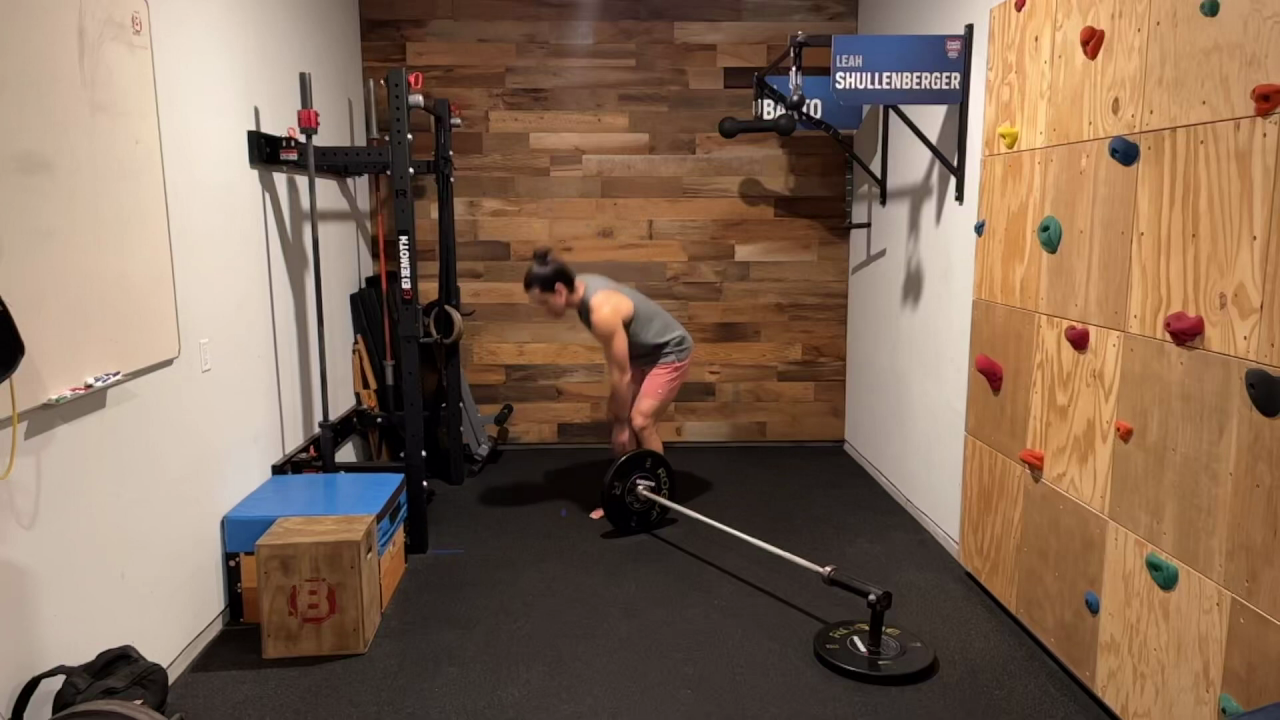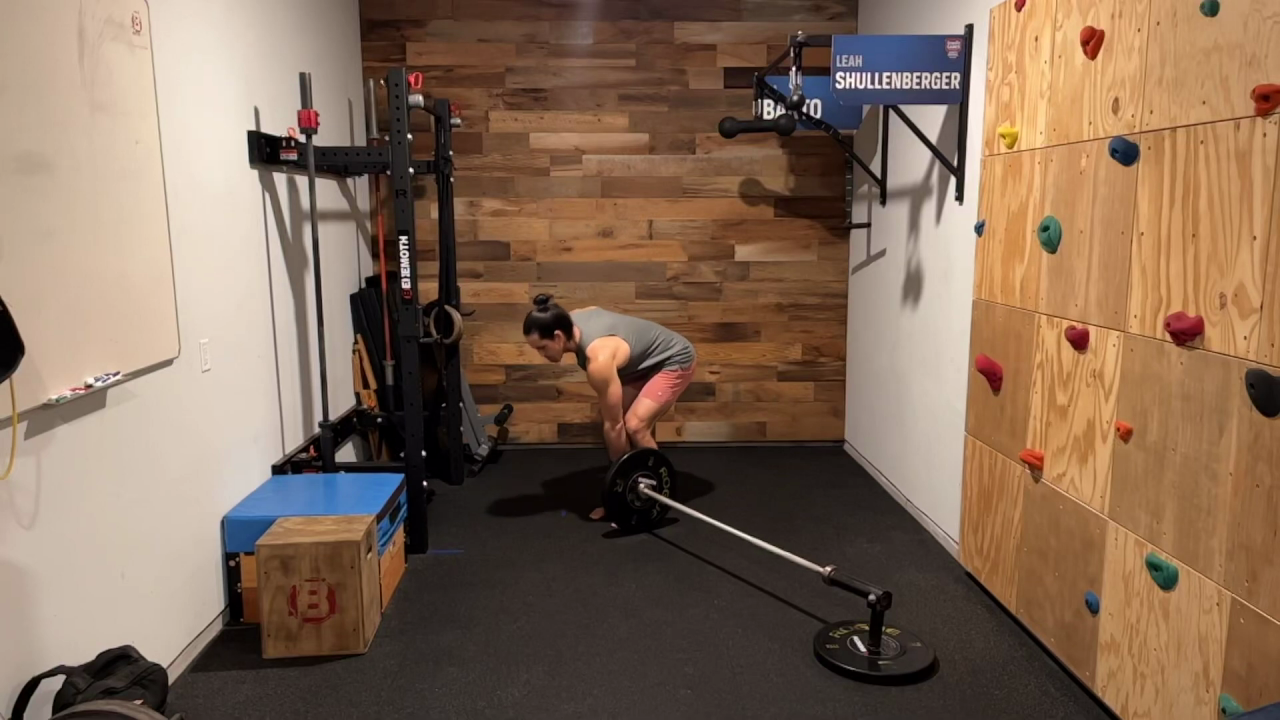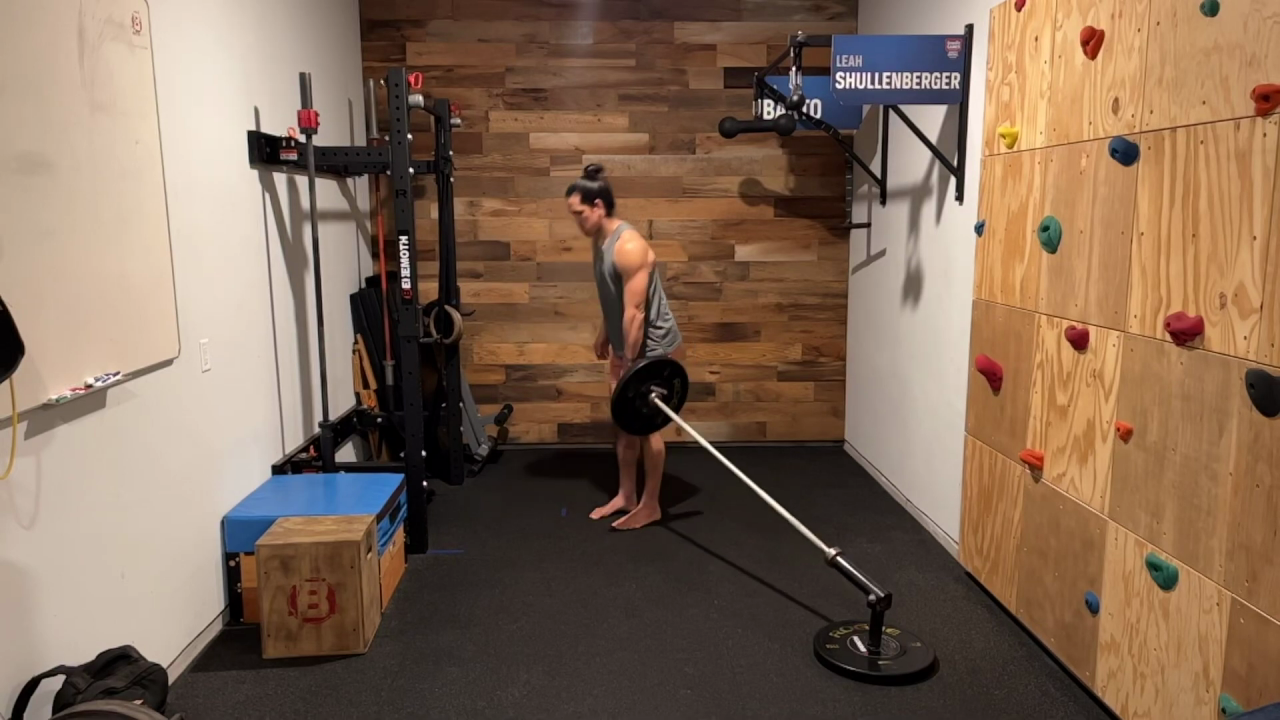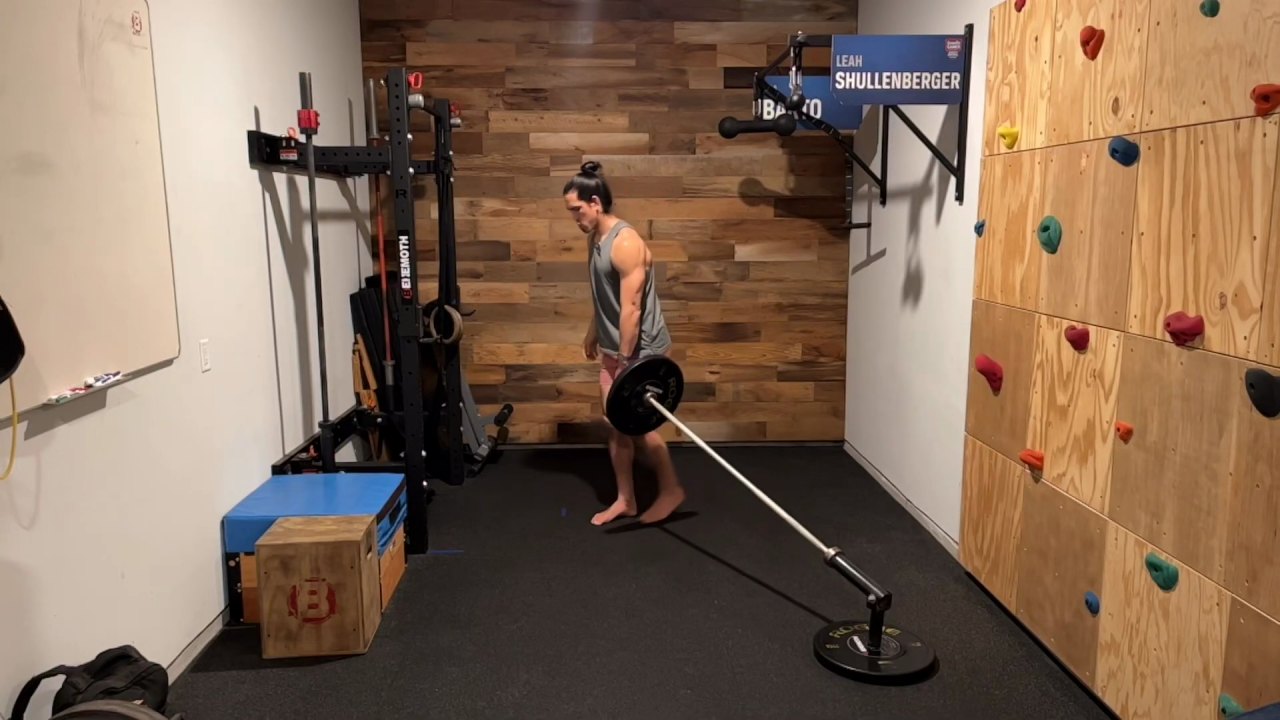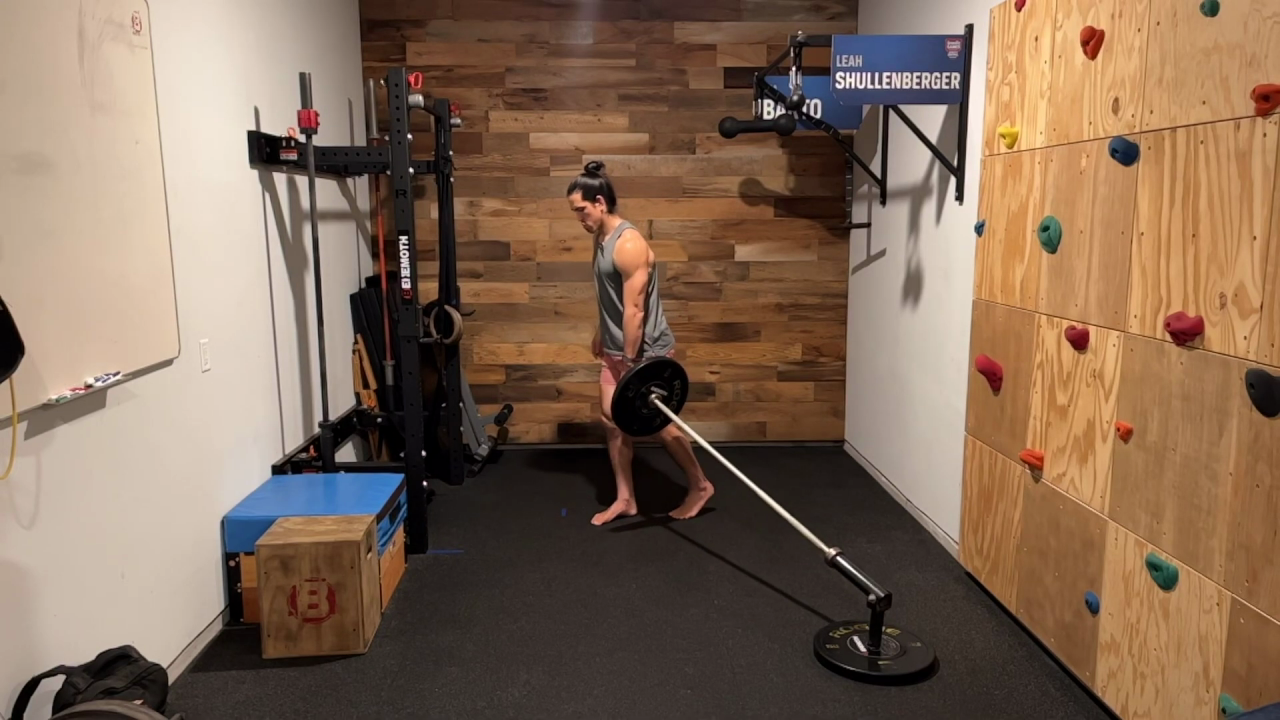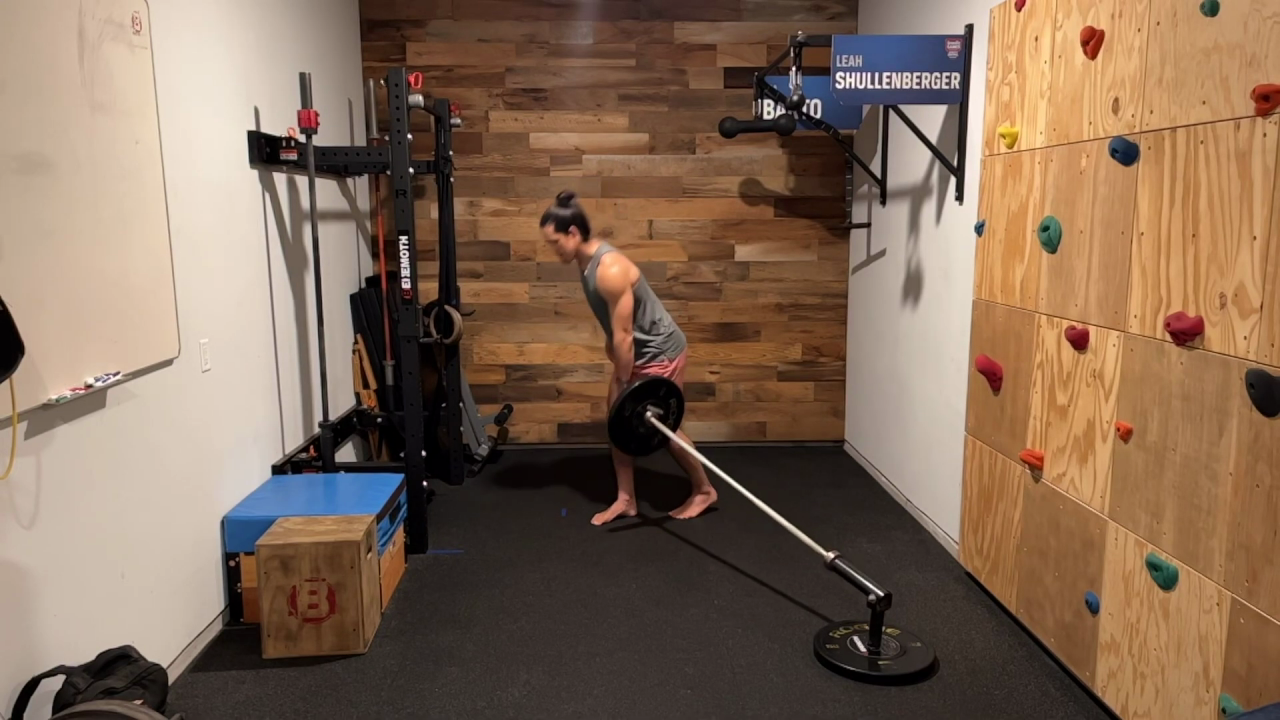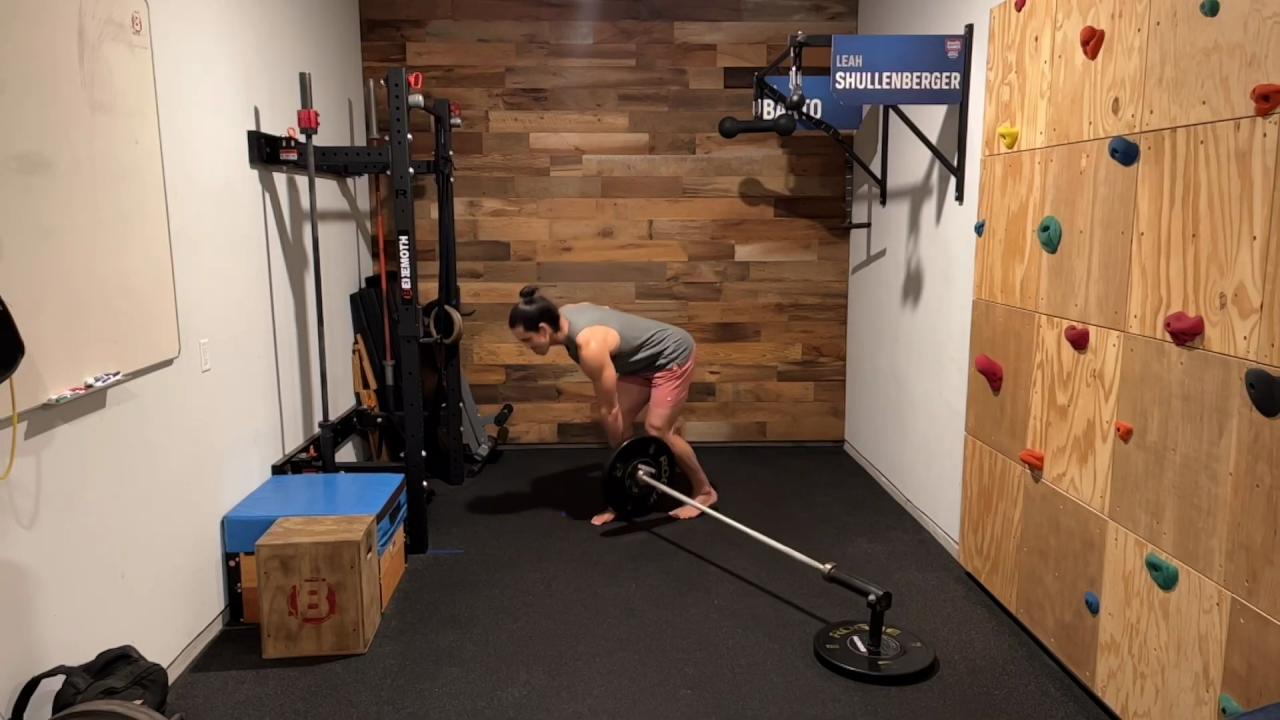
dt=0.7s
person 1, frame 1
left shoulder: (602, 311)
right shoulder: (581, 285)
left elbow: (621, 375)
left wrist: (622, 425)
left hip: (671, 351)
right hip: (644, 351)
left knee: (641, 421)
right knee: (617, 413)
person 1, frame 2
left shoulder: (599, 359)
right shoulder: (573, 320)
left elbow: (613, 426)
left hip: (675, 361)
right hip: (647, 358)
left knee: (635, 424)
right knee: (615, 417)
person 1, frame 3
left shoulder: (629, 246)
right shoulder: (601, 241)
left elbow: (636, 312)
left wrist: (631, 364)
right wrist: (603, 336)
left hip: (653, 349)
right hip: (625, 346)
left ankle: (650, 505)
right ankle: (626, 495)
person 1, frame 4
left shoulder: (625, 243)
right shoulder: (596, 238)
left elbow: (631, 308)
left wrist: (628, 362)
right wrist: (591, 335)
left hip: (641, 350)
right hip: (613, 349)
right knee: (615, 424)
left ankle: (670, 489)
right ankle: (625, 499)
person 1, frame 5
left shoulder: (629, 244)
right shoulder: (601, 238)
left elbow: (635, 310)
left wrist: (632, 364)
right wrist: (599, 334)
left hip: (645, 352)
right hip: (616, 350)
left knee: (659, 424)
right knee: (613, 422)
left ankle: (700, 486)
right ankle: (625, 499)
person 1, frame 6
left shoulder: (611, 269)
right shoulder: (586, 260)
left elbow: (624, 333)
left wrist: (625, 385)
left hip: (659, 352)
right hip: (633, 353)
left ankle: (704, 490)
right ankle: (625, 500)
person 1, frame 7
left shoulder: (590, 346)
right shoulder: (564, 314)
left elbow: (608, 408)
left hip: (672, 356)
right hip: (645, 357)
left knee: (657, 430)
right knee: (621, 421)
left ankle: (704, 491)
